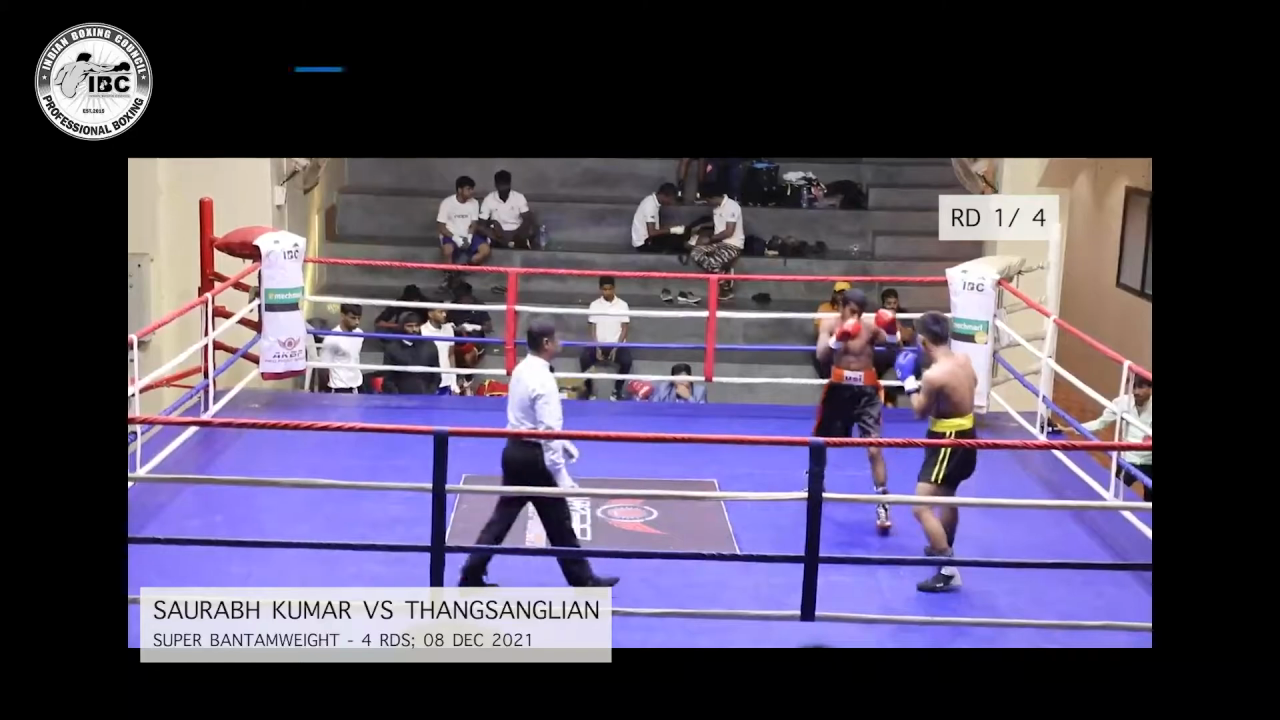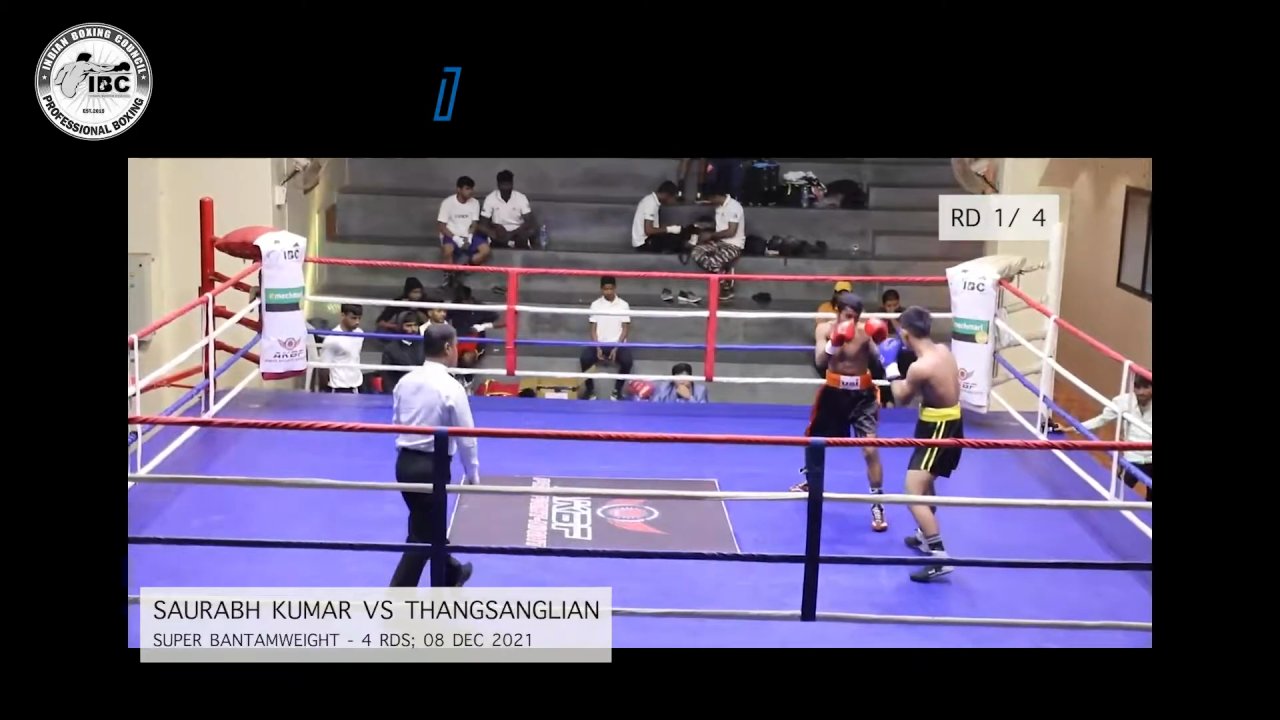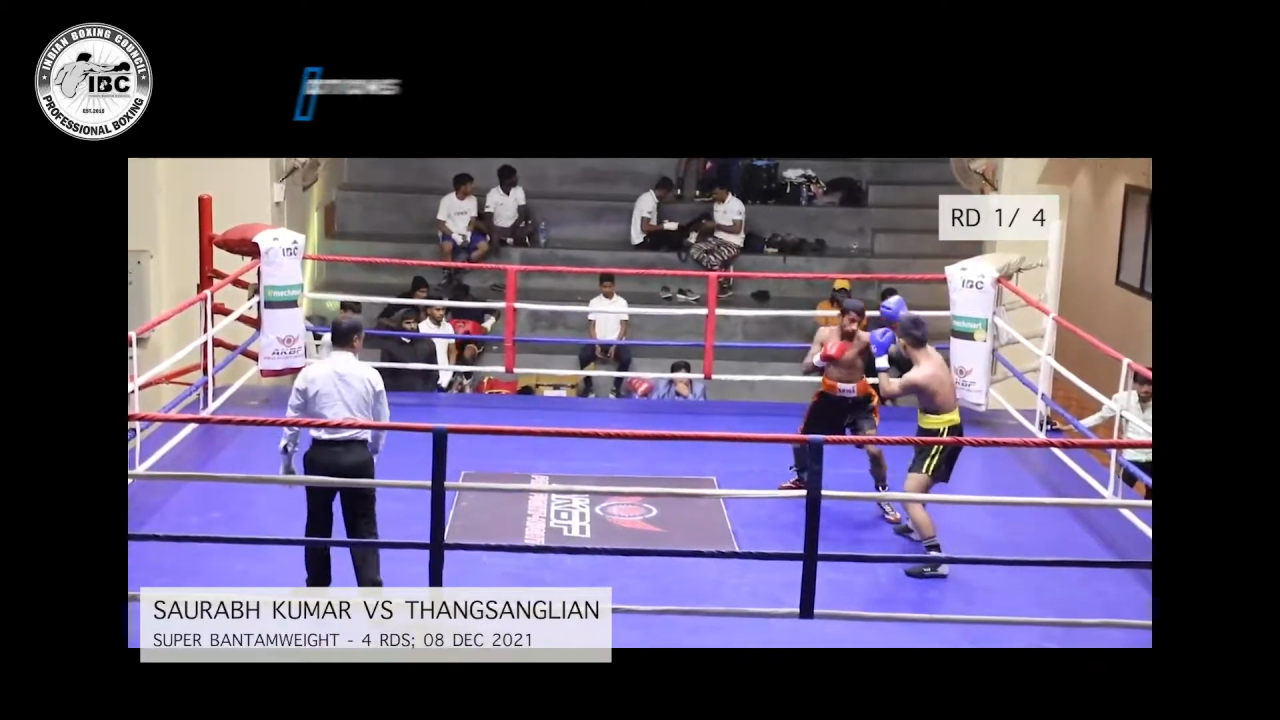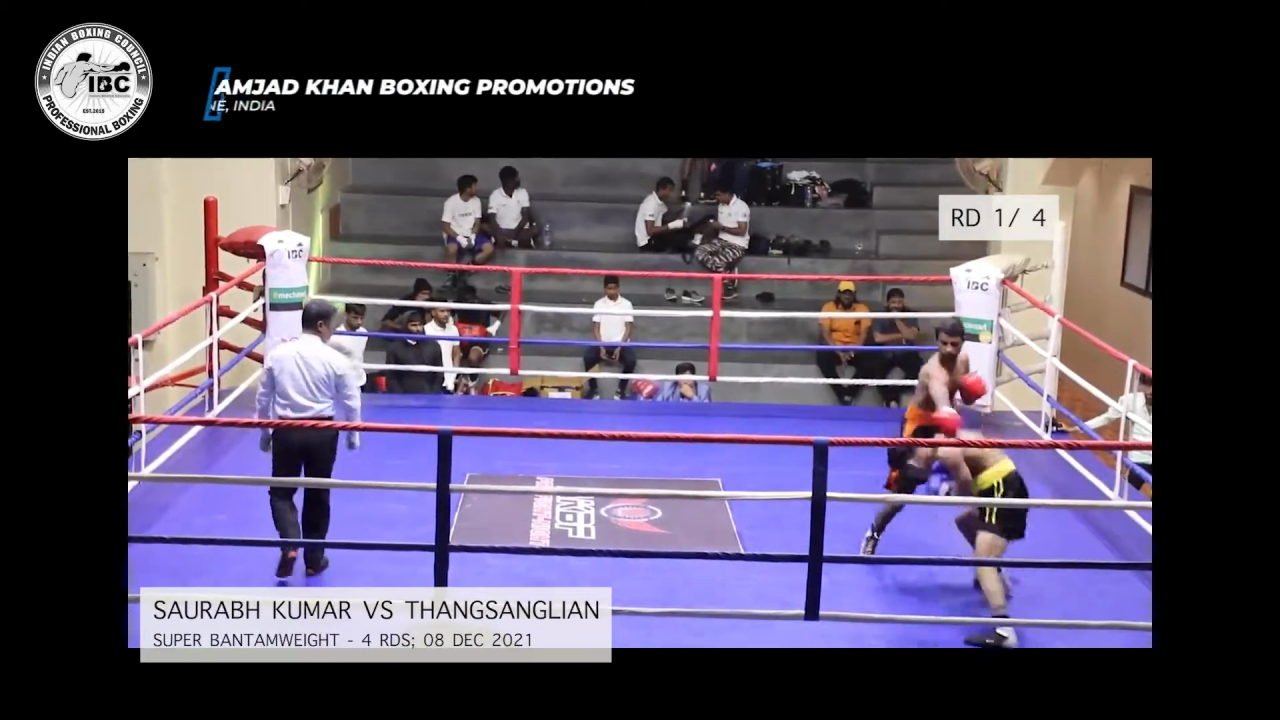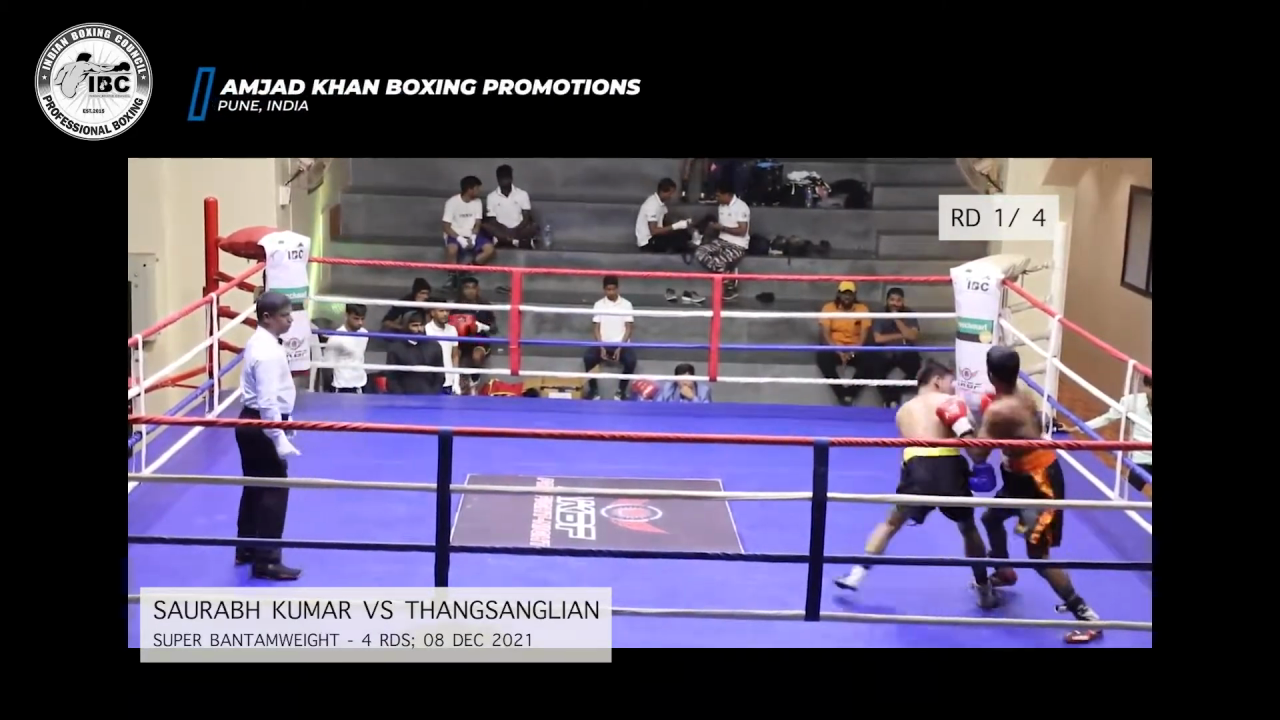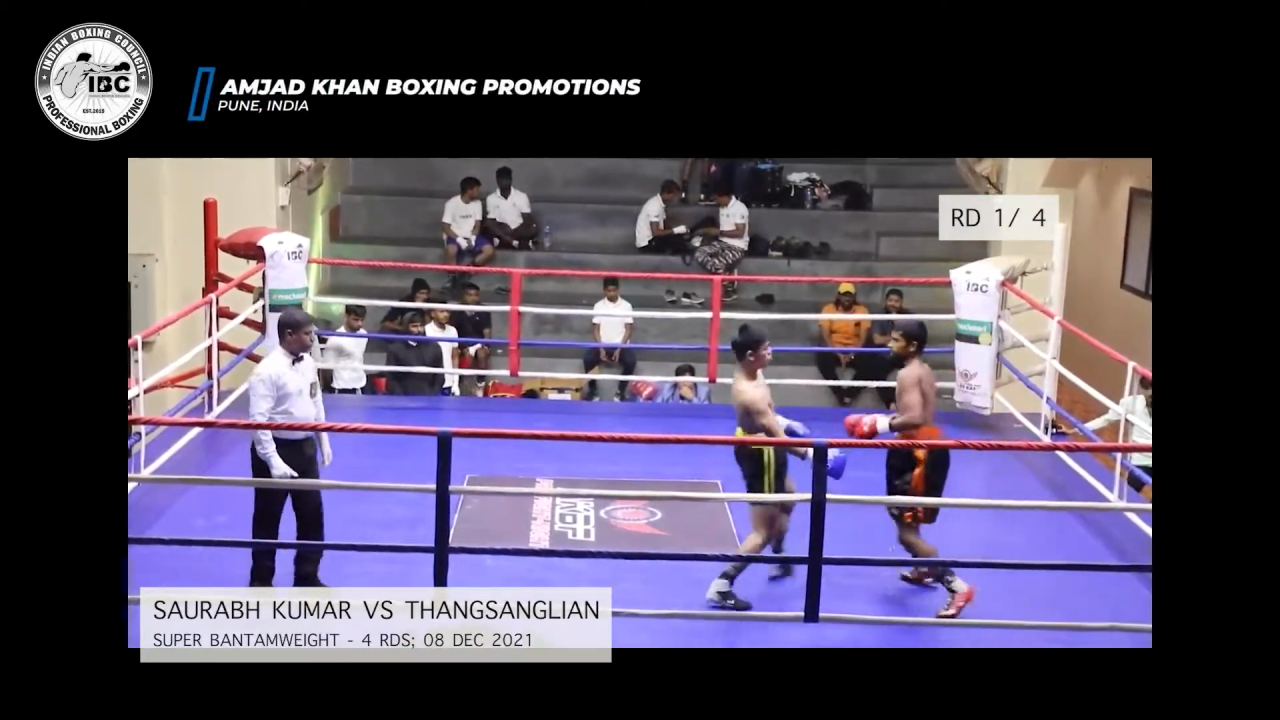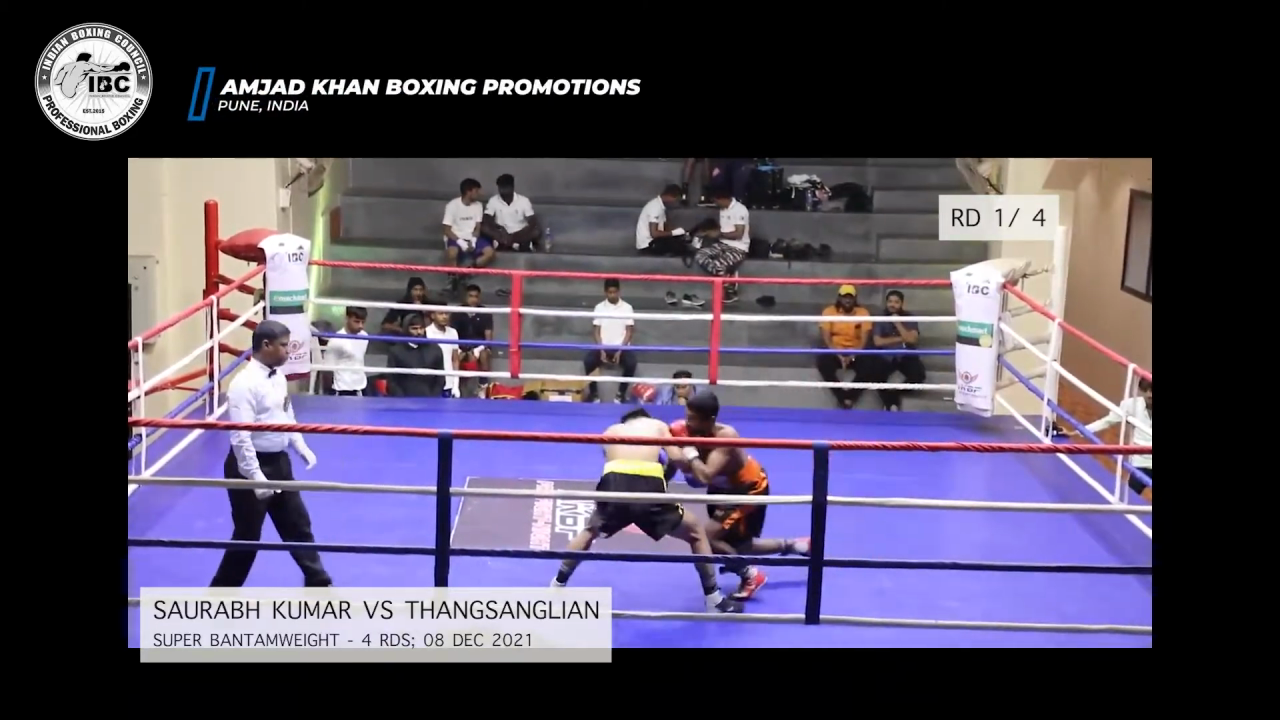
dt=0.7s
person 1, frame 1
left shoulder: (521, 370)
right shoulder: (543, 380)
right elbow: (548, 431)
left wrist: (563, 444)
right wrist: (560, 475)
left hip: (513, 451)
right hip: (532, 456)
left knee: (505, 513)
right knee: (559, 520)
left ankle: (471, 575)
right ankle: (583, 580)
person 1, frame 2
left shoulder: (405, 381)
right shoulder: (451, 388)
right elbow: (465, 437)
right wrist: (472, 473)
left hip: (405, 462)
right hip: (430, 467)
left knee: (431, 526)
right knee: (423, 537)
left ankle: (451, 575)
person 1, frame 3
left shoulder: (310, 374)
right shoulder: (370, 375)
left elbow: (293, 421)
right elbow: (381, 422)
left wrist: (287, 460)
right wrist: (372, 452)
left hip: (320, 455)
right hip: (358, 455)
left knee: (318, 525)
right knee: (363, 527)
left ankle: (317, 586)
right ankle: (370, 591)
person 1, frame 4
left shoulder: (277, 354)
right shoulder: (334, 359)
left elbow: (263, 397)
right elbow: (351, 401)
left wrist: (265, 433)
right wrist: (354, 434)
left hip: (287, 433)
right hip: (323, 433)
left knee: (281, 494)
right knee: (318, 497)
left ankle: (290, 548)
right ankle: (314, 559)
person 1, frame 5
left shoulder: (264, 342)
right shoulder: (267, 351)
right elbow: (267, 401)
left wrist: (285, 420)
right wrist: (280, 439)
left hip: (252, 424)
right hip: (262, 426)
left knee: (255, 488)
right knee: (274, 491)
left ankle: (247, 549)
right ankle: (267, 561)
person 1, frame 6
left shoulder: (308, 364)
right shoulder: (268, 371)
right elbow: (258, 420)
left wrist: (323, 441)
right wrist: (273, 461)
left hip: (304, 448)
right hip: (276, 450)
left knee: (312, 512)
right knee: (268, 517)
left ankle: (307, 576)
right ankle: (261, 580)
person 1, frame 7
left shoulder: (278, 379)
right shoulder: (245, 385)
right elbow: (240, 437)
left wrist: (301, 447)
right wrist: (255, 478)
left hip: (277, 461)
right hip: (250, 465)
left knee: (298, 523)
right knee: (248, 534)
left ankle: (318, 582)
person 2, frame 1
left shoulder: (933, 375)
right shoulder: (964, 360)
left elbow: (921, 412)
left wrist: (908, 378)
left hip: (947, 440)
right hip: (965, 435)
left knee: (922, 508)
right knee: (946, 497)
left ankle: (948, 572)
right ankle: (943, 548)
person 2, frame 2
left shoulder: (919, 367)
right shoulder: (944, 351)
left elbow: (901, 398)
left wrist: (890, 364)
left hip: (937, 430)
right hip: (949, 425)
left knee: (913, 494)
right knee: (925, 485)
left ankle: (939, 556)
right ankle: (925, 537)
person 2, frame 3
left shoulder: (918, 376)
right shoulder: (932, 353)
left elbow: (887, 391)
left wrist: (881, 357)
right wrist: (904, 318)
left hip: (942, 436)
right hip: (939, 431)
left knee: (910, 496)
right knee: (917, 482)
left ankle: (935, 559)
right ankle: (916, 527)
person 2, frame 4
left shoulder: (944, 453)
left elbow: (966, 489)
left wrist: (944, 489)
left hip: (1002, 491)
right hip: (1002, 487)
left knee: (983, 561)
right knee: (965, 522)
left ankle: (1003, 632)
right ankle: (998, 583)
person 2, frame 5
left shoulder: (903, 410)
right shoulder: (949, 402)
right elbow: (961, 433)
left hip: (915, 468)
right hip: (947, 467)
left knee: (889, 526)
right knee: (968, 529)
left ankle: (857, 574)
right ankle: (984, 591)
person 2, frame 6
left shoulder: (750, 374)
right shoulder: (750, 393)
right elbow: (776, 436)
left wrist: (782, 421)
right wrist: (815, 453)
left hip: (759, 450)
right hip: (758, 454)
left knee: (786, 502)
right knee: (764, 531)
left ankle: (778, 562)
right ankle: (721, 587)
person 2, frame 7
left shoulder: (611, 432)
right shoulder: (659, 427)
left hip: (613, 484)
right hip: (648, 488)
left knee: (590, 532)
right knee: (696, 534)
left ankle: (558, 585)
right ankle: (714, 600)
person 3, frame 1
left shoulder: (871, 326)
right shoulder: (829, 324)
right elbow: (821, 356)
left wrist: (892, 332)
right wrist: (837, 339)
left hip: (866, 391)
right hip: (838, 389)
left knee: (874, 450)
right knee: (818, 441)
left ankle: (882, 505)
person 3, frame 2
left shoulder: (866, 332)
right shoulder: (825, 329)
right elbow: (820, 363)
right wrist: (834, 342)
left hip: (862, 394)
right hip: (834, 392)
left knee: (870, 450)
right knee: (813, 441)
left ankle: (877, 505)
right ankle: (812, 483)
person 3, frame 3
left shoulder: (865, 339)
right shoulder: (824, 334)
right elbow: (806, 369)
right wrist: (820, 359)
left hip: (859, 399)
right hip: (830, 397)
left knee: (874, 451)
right knee: (802, 444)
left ankle: (883, 500)
right ankle: (801, 478)
person 3, frame 4
left shoulder: (963, 361)
right shoulder: (933, 369)
left elbow: (969, 399)
right elbow: (940, 399)
left wrist: (972, 388)
right wrist: (947, 415)
left hip: (944, 428)
right hip: (918, 427)
right knee: (899, 496)
right ankle: (873, 535)
person 3, frame 5
left shoulder: (999, 410)
right shoulder: (1022, 399)
left elbow: (978, 451)
left hip: (1037, 479)
right hip: (1023, 474)
left knee: (1039, 557)
right knee: (990, 520)
left ankle: (1087, 617)
right ankle: (1004, 574)
person 3, frame 6
left shoulder: (908, 374)
right shoulder: (924, 372)
left elbow: (915, 419)
left wrist: (880, 425)
right wrist: (885, 421)
left hip: (918, 455)
right hip: (926, 450)
left knee: (908, 534)
right knee: (900, 514)
left ankle: (957, 587)
right ankle: (923, 570)
person 3, frame 7
left shoulder: (727, 436)
right shoulder: (691, 431)
left elbow: (705, 477)
left wrist: (688, 449)
left hip: (750, 487)
right hip: (724, 486)
left knee: (709, 535)
right knee: (740, 544)
left ankle: (751, 576)
right ankle: (799, 546)
